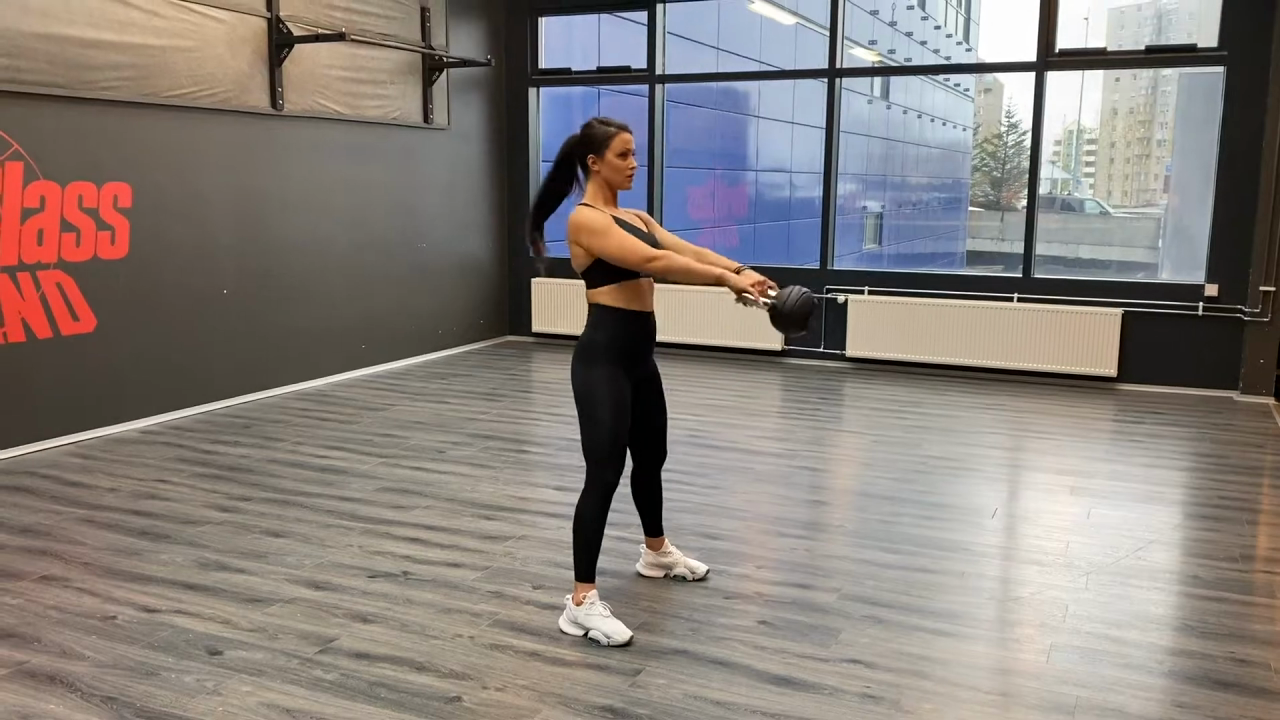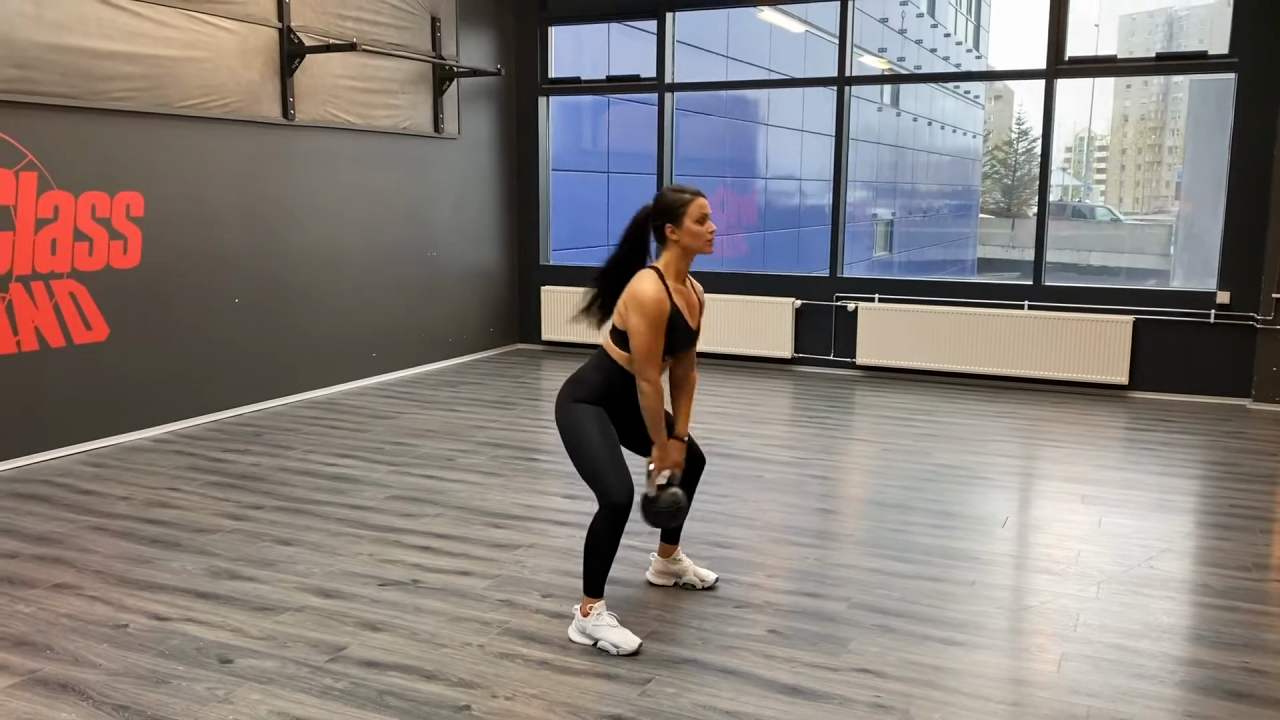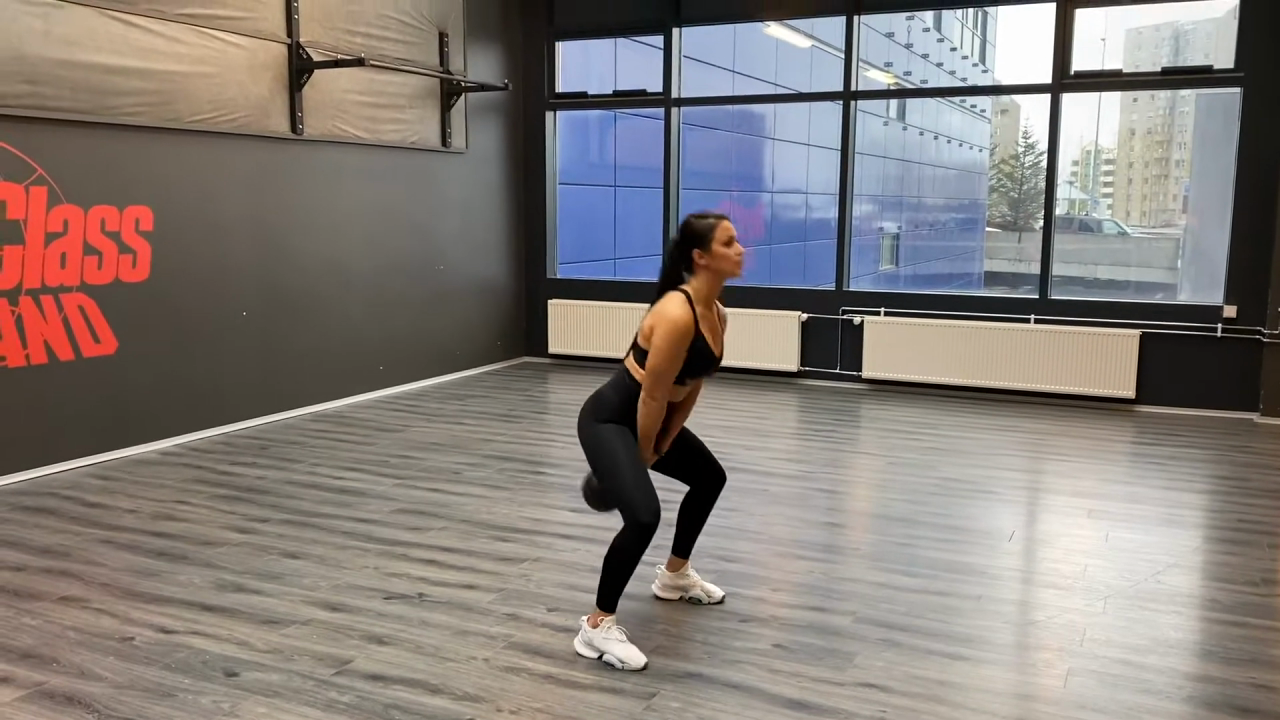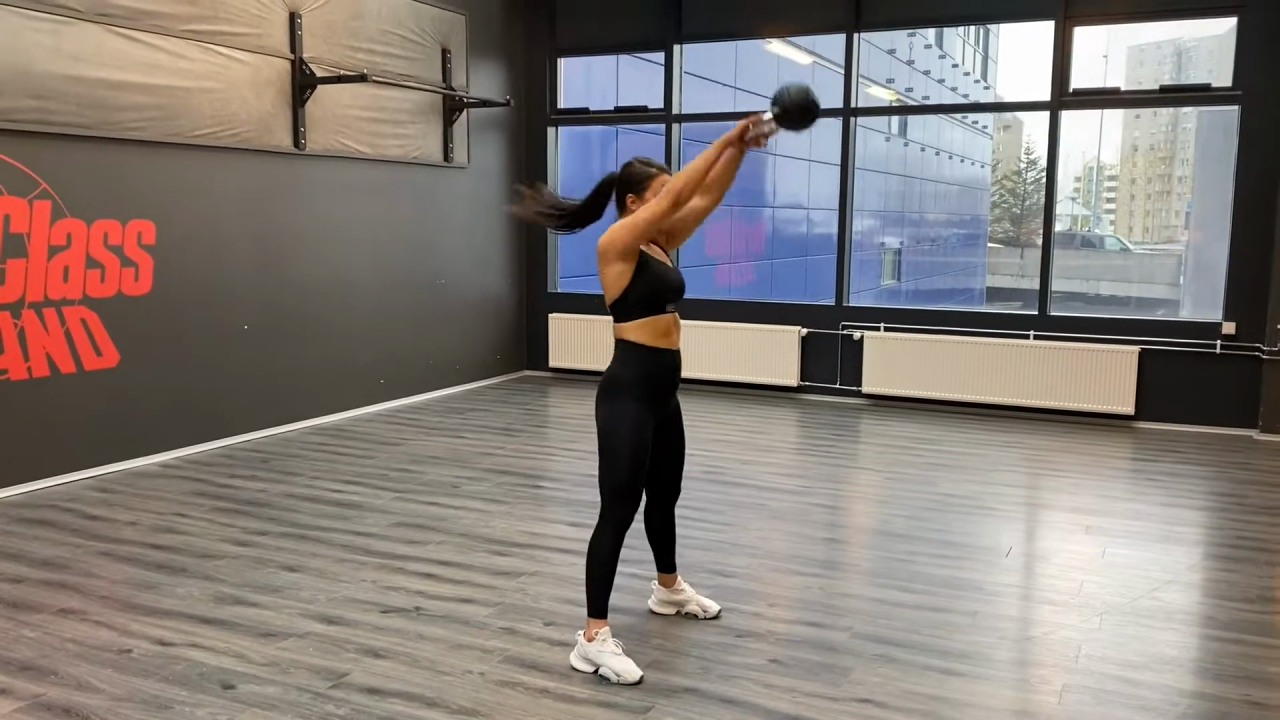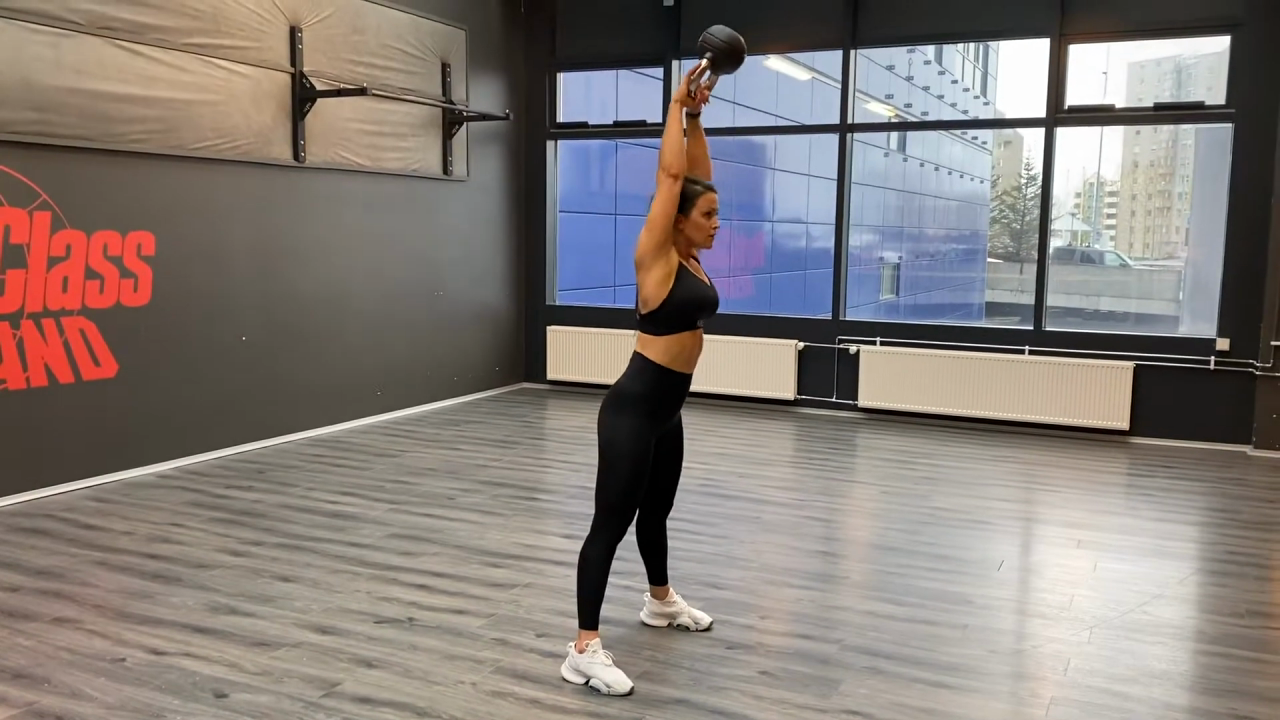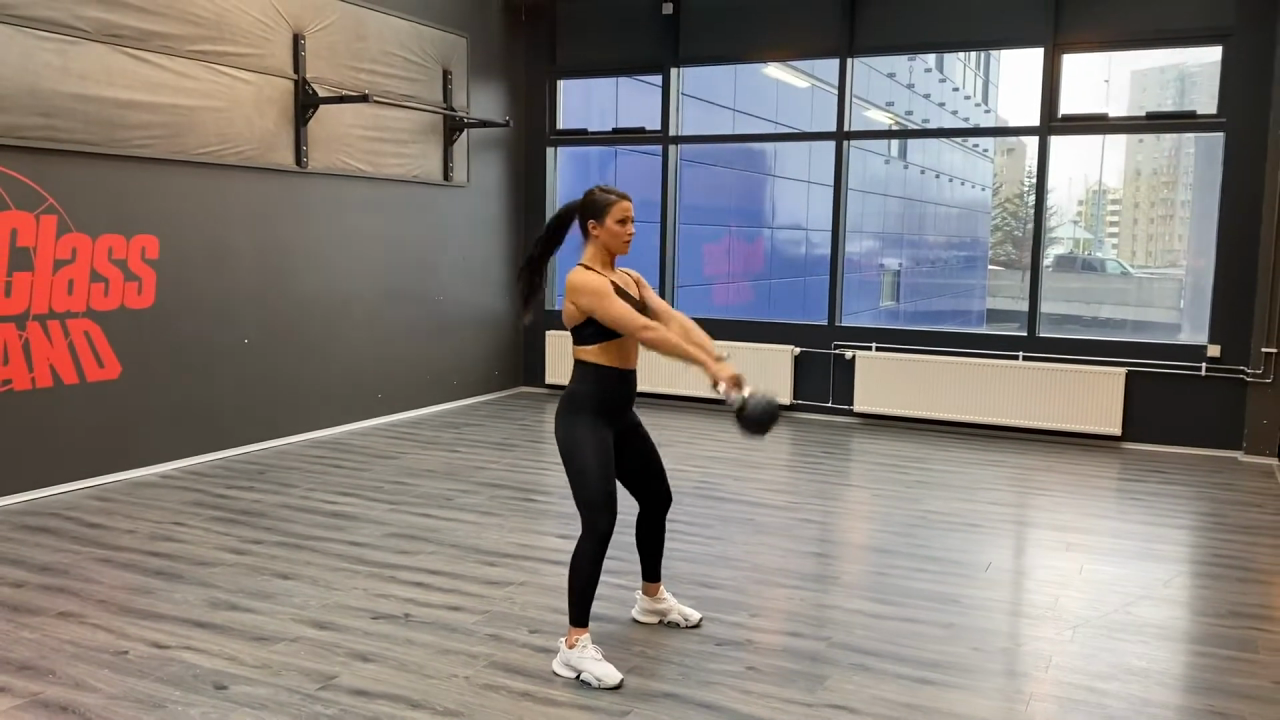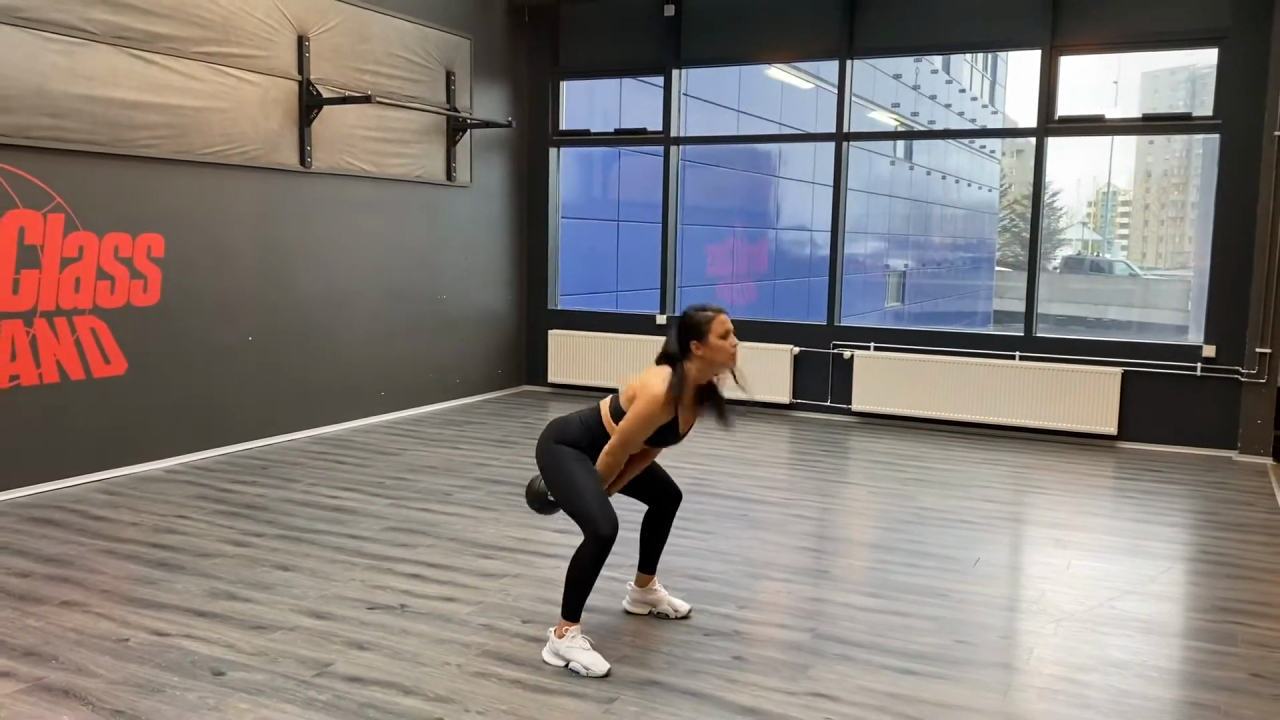
dt=0.5s
person 1, frame 1
left shoulder: (634, 216)
right shoulder: (585, 218)
left elbow: (686, 250)
right elbow: (653, 262)
left wrist: (738, 271)
right wrist: (732, 282)
left hip: (639, 356)
right hip: (602, 358)
left knee: (651, 457)
right knee: (604, 474)
left ankle: (656, 552)
right ankle: (581, 603)
person 1, frame 2
left shoulder: (693, 293)
right shoulder: (648, 291)
left elbow: (684, 371)
right elbow: (648, 379)
left wrist: (678, 438)
right wrist: (660, 445)
left hip: (623, 398)
right hip: (586, 402)
left knee: (688, 459)
right knee: (618, 494)
left ankle: (667, 561)
right ankle: (588, 612)
person 1, frame 3
left shoulder: (716, 314)
right shoulder: (677, 314)
left elbow: (688, 392)
right elbow: (652, 397)
left wrist: (659, 450)
right wrist: (641, 454)
left hip: (646, 415)
right hip: (608, 419)
left knee: (709, 477)
right knee: (642, 514)
left ankle: (675, 574)
right ankle: (597, 626)
person 1, frame 4
left shoulder: (657, 244)
right shoulder: (615, 243)
left elbow: (704, 199)
right elbow: (670, 196)
left wrist: (740, 150)
right wrist: (726, 141)
left hip: (662, 390)
right hip: (627, 394)
left knee: (664, 495)
right knee: (619, 510)
left ankle: (667, 589)
right ankle: (592, 639)
person 1, frame 5
left shoulder: (690, 258)
right shoulder: (656, 258)
left elbow: (697, 176)
right elbow: (670, 177)
left wrist: (696, 116)
right wrist: (675, 106)
left hip: (666, 409)
right hip: (633, 408)
left knee: (656, 512)
right knee: (612, 522)
left ankle: (661, 601)
right ankle: (584, 649)
person 1, frame 6
left shoulder: (629, 279)
right shoulder: (582, 282)
left elbow: (673, 323)
right elbow: (647, 333)
left wrist: (719, 360)
right wrist: (708, 364)
left hip: (622, 413)
right hip: (585, 417)
left knee: (656, 500)
right knee: (600, 523)
left ankle: (652, 598)
right ankle: (575, 647)
person 1, frame 7
left shoulder: (701, 388)
right shoulder: (662, 390)
left elbow: (646, 449)
right elbow: (618, 450)
left wrist: (605, 490)
right wrist: (592, 496)
left hip: (603, 449)
right hip: (565, 446)
left knee: (668, 497)
right knee: (602, 528)
left ankle: (643, 590)
right ankle: (564, 636)
